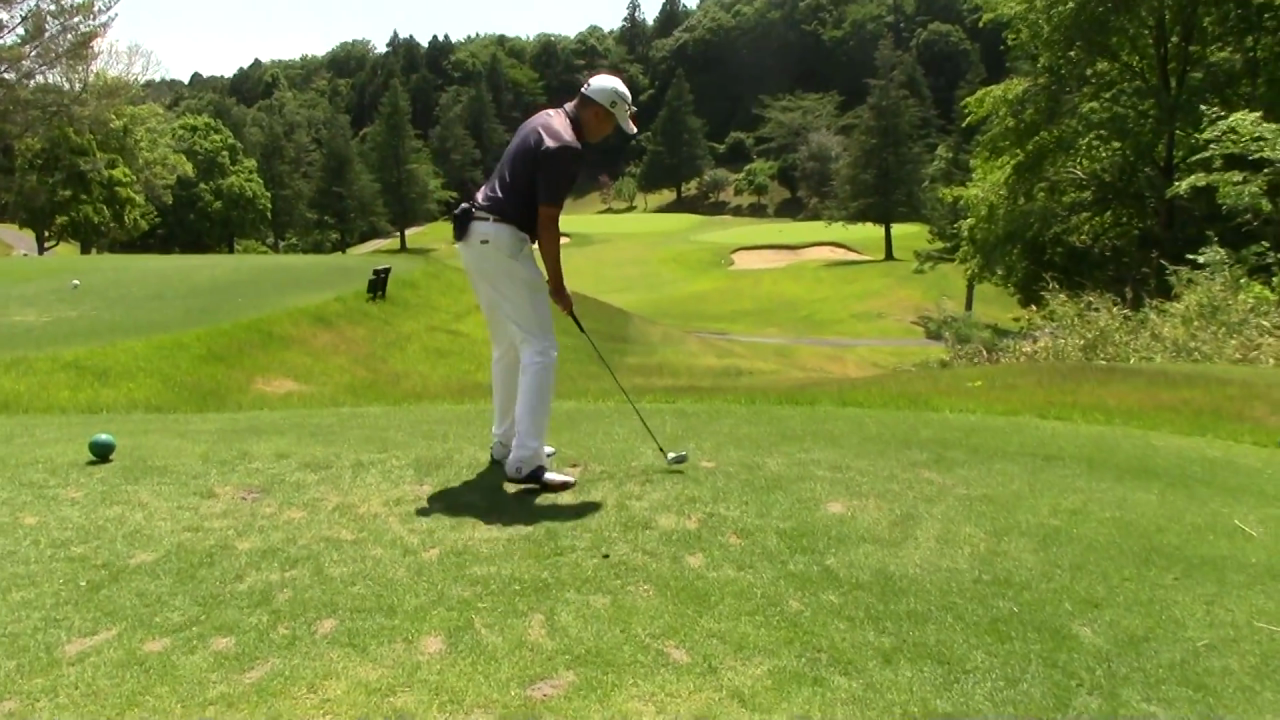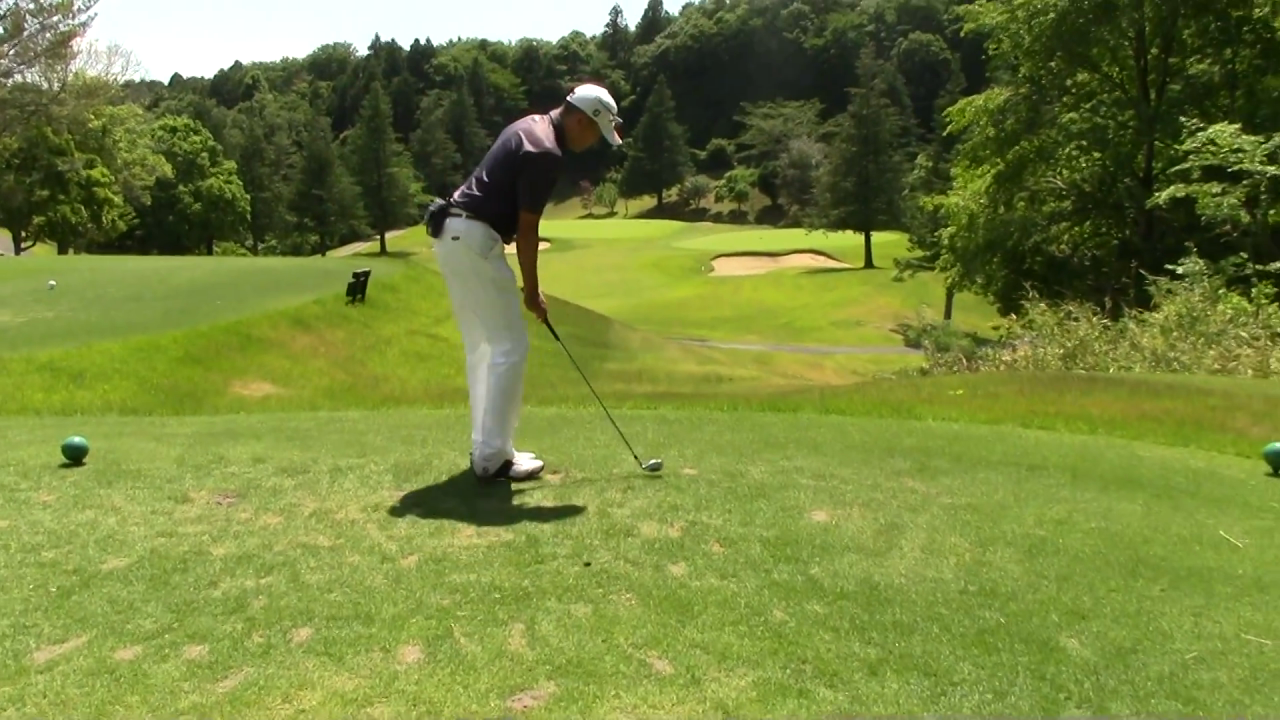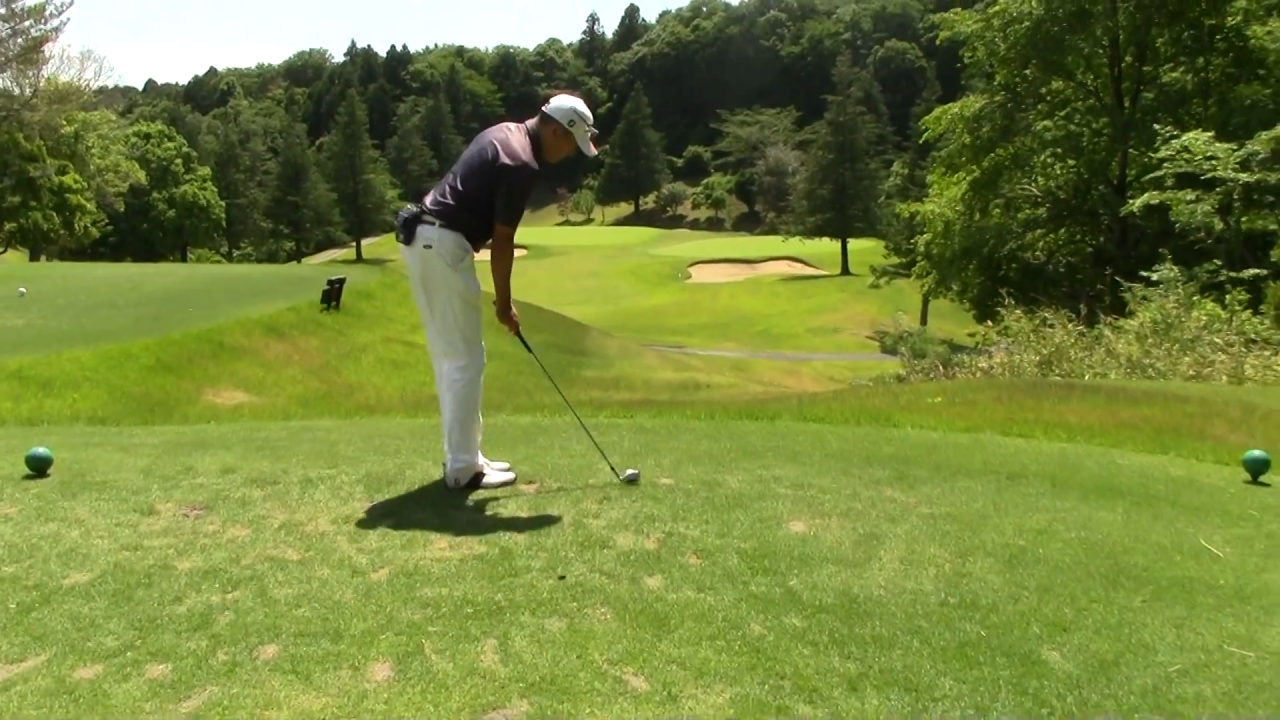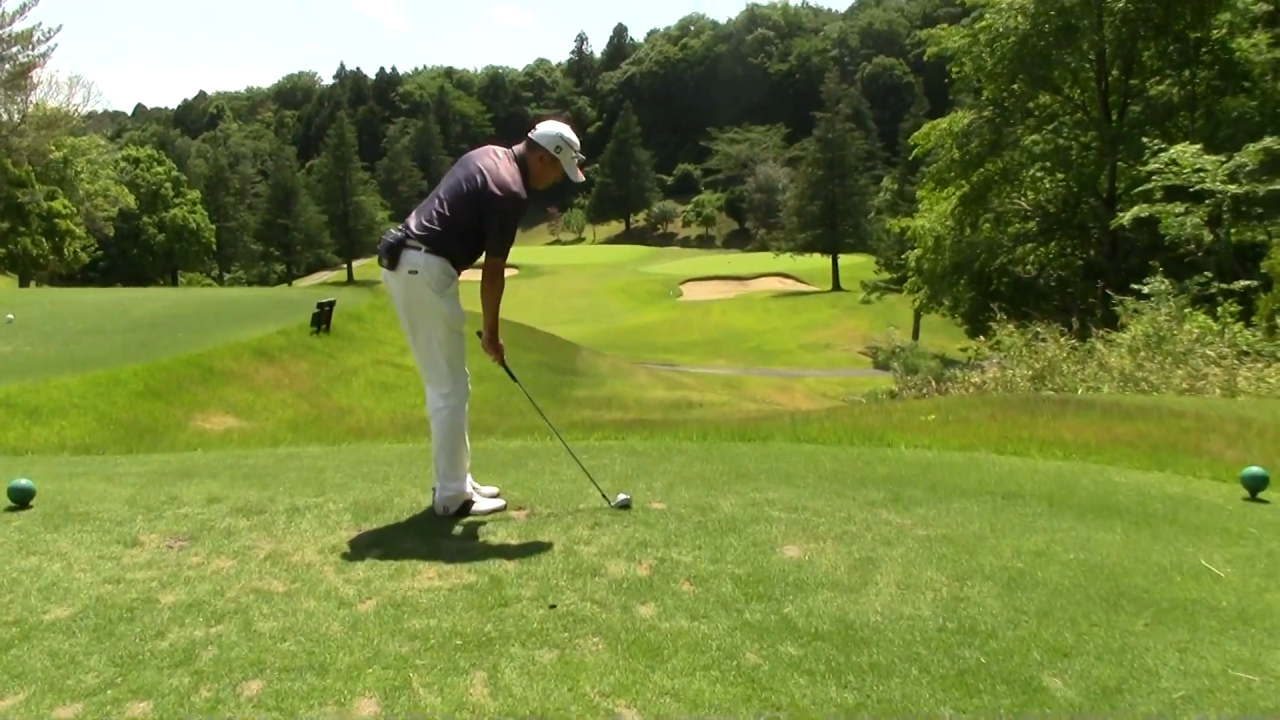
dt=0.2s
person 1, frame 1
left shoulder: (545, 120)
right shoulder: (566, 146)
right elbow: (547, 223)
right wrist: (556, 283)
left hip: (480, 233)
right hip: (499, 240)
left knee: (508, 345)
right knee: (540, 347)
left ankle: (507, 442)
right ankle: (525, 460)
person 1, frame 2
left shoulder: (532, 125)
right shoulder: (545, 152)
right elbow: (526, 228)
right wrist: (531, 289)
left hip: (456, 232)
right hip: (472, 238)
left knee: (482, 347)
right knee: (509, 347)
left ankle: (487, 447)
right ankle: (493, 455)
person 1, frame 3
left shoulder: (505, 131)
right shoulder: (522, 164)
right elbow: (502, 241)
right wrist: (503, 302)
left hip: (424, 237)
right hip: (443, 245)
left knee: (449, 357)
right knee: (466, 361)
left ankle: (462, 456)
right ankle: (463, 469)
person 1, frame 4
left shoulder: (487, 155)
right shoulder: (511, 193)
right elbow: (493, 271)
right wrist: (492, 333)
left hip: (403, 260)
right hip: (425, 269)
left knee: (441, 383)
right knee: (450, 387)
left ankle: (455, 480)
right ankle: (452, 496)
